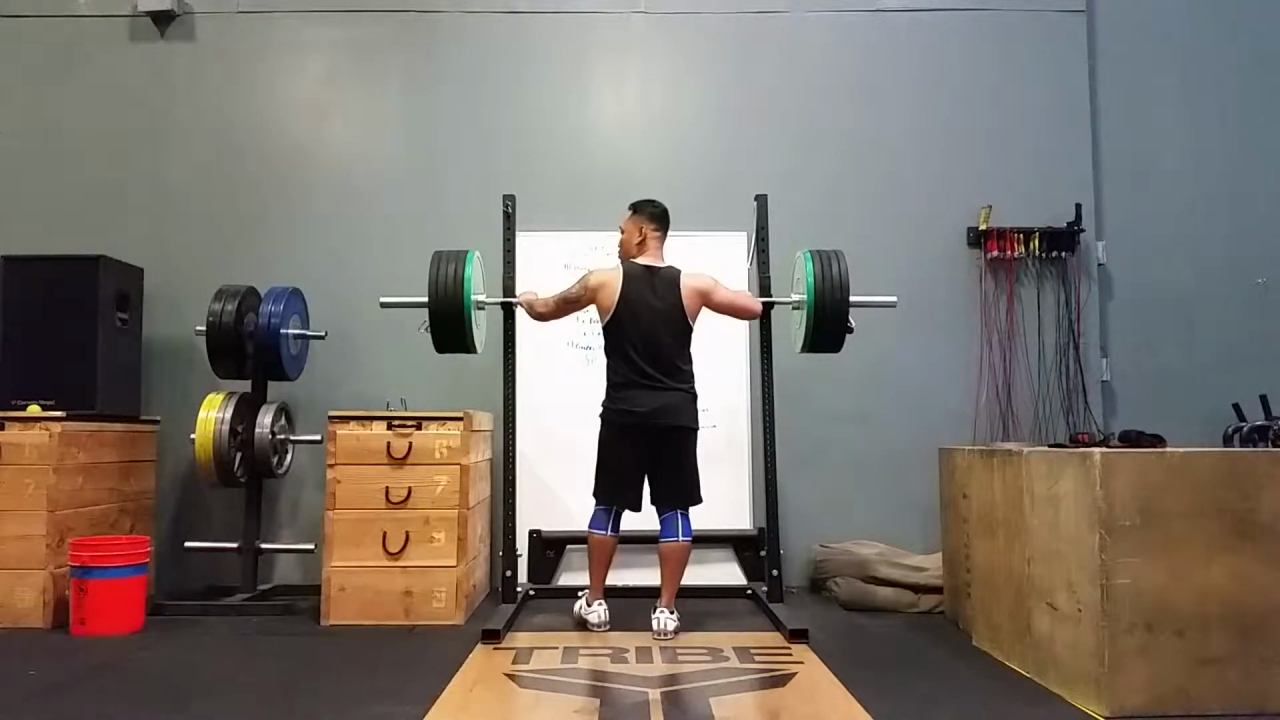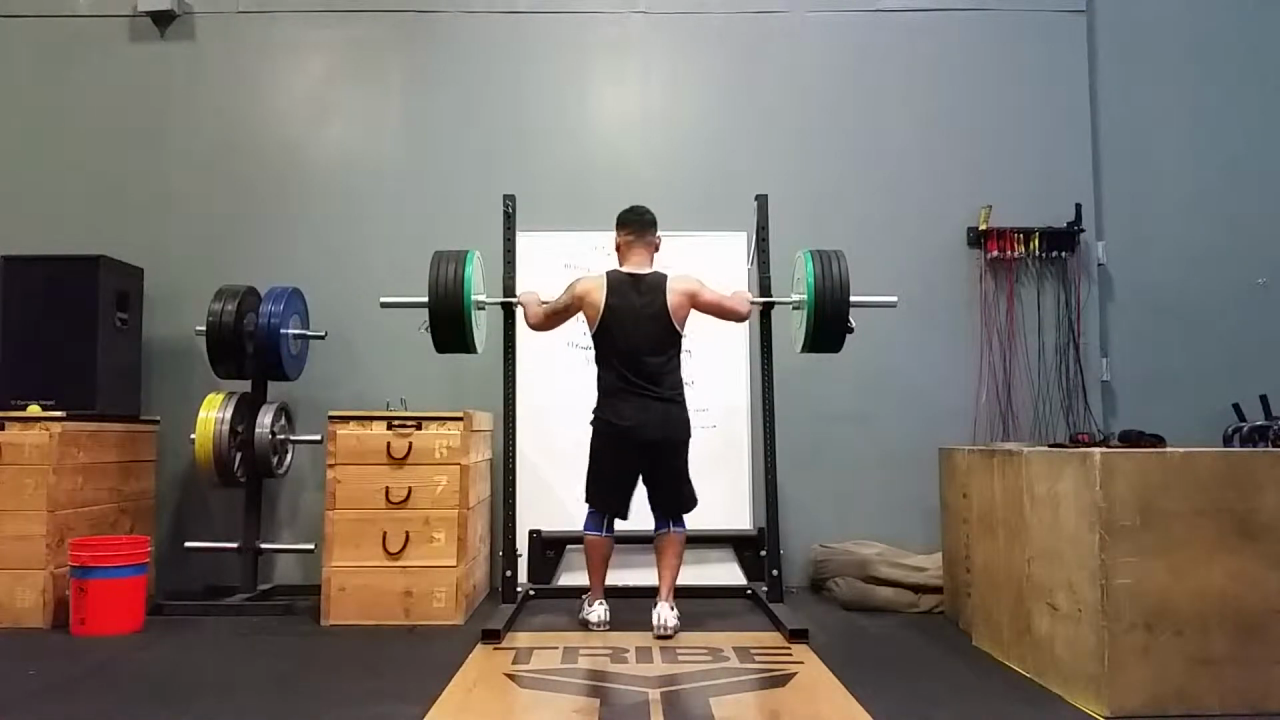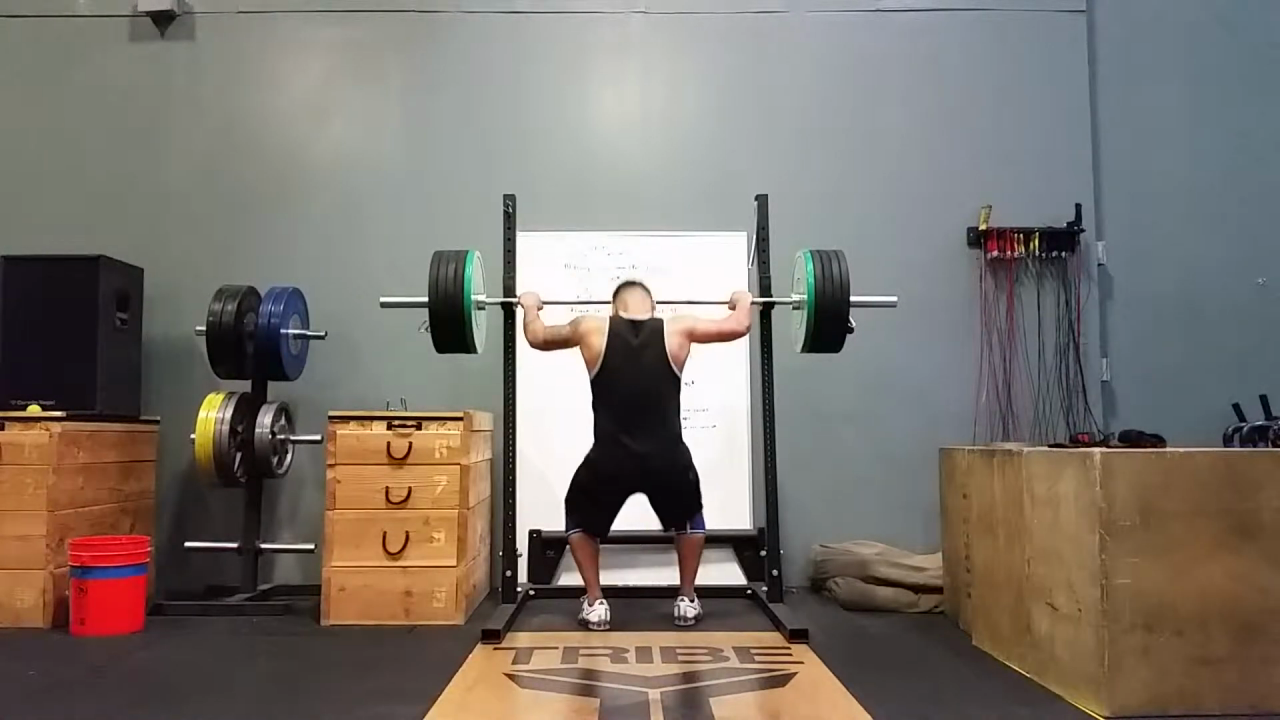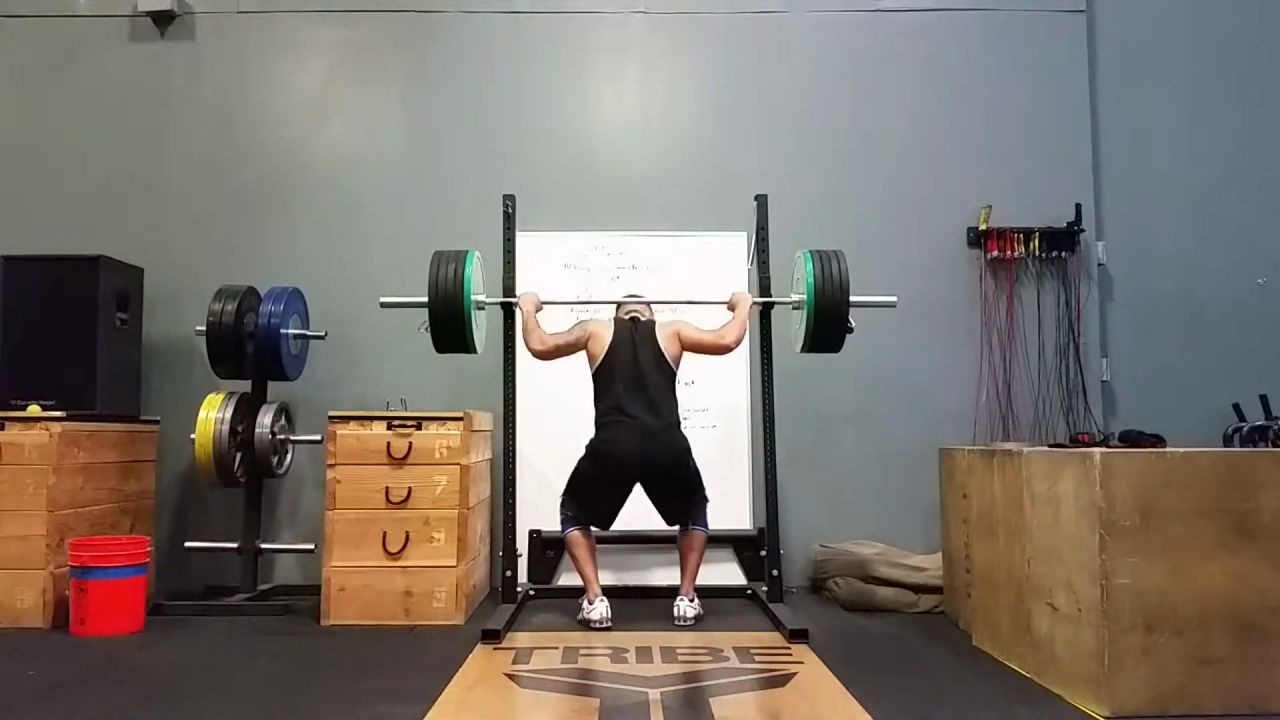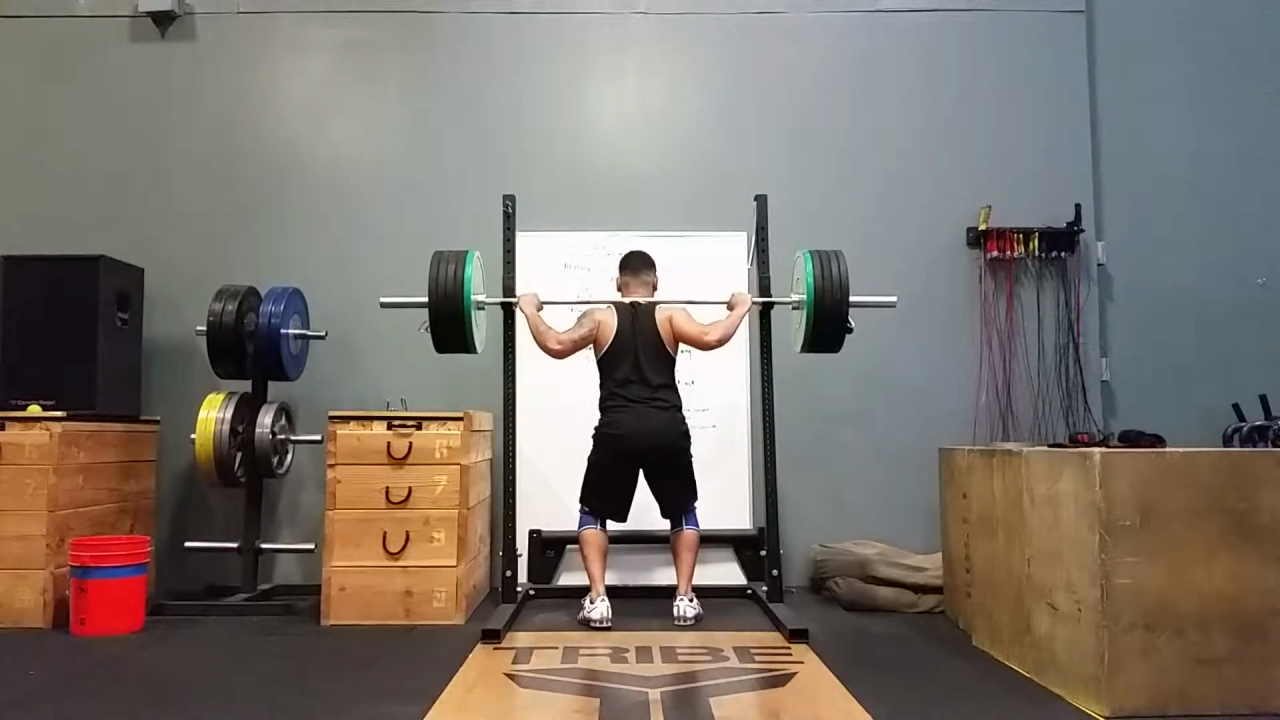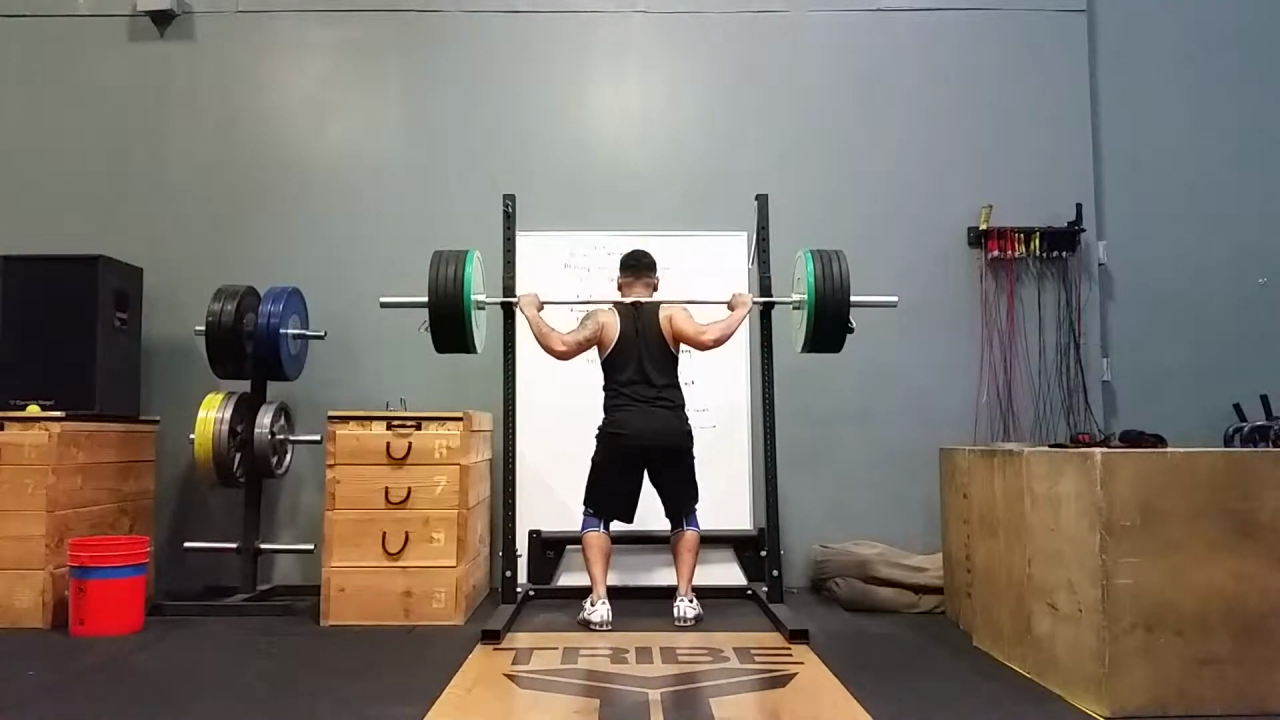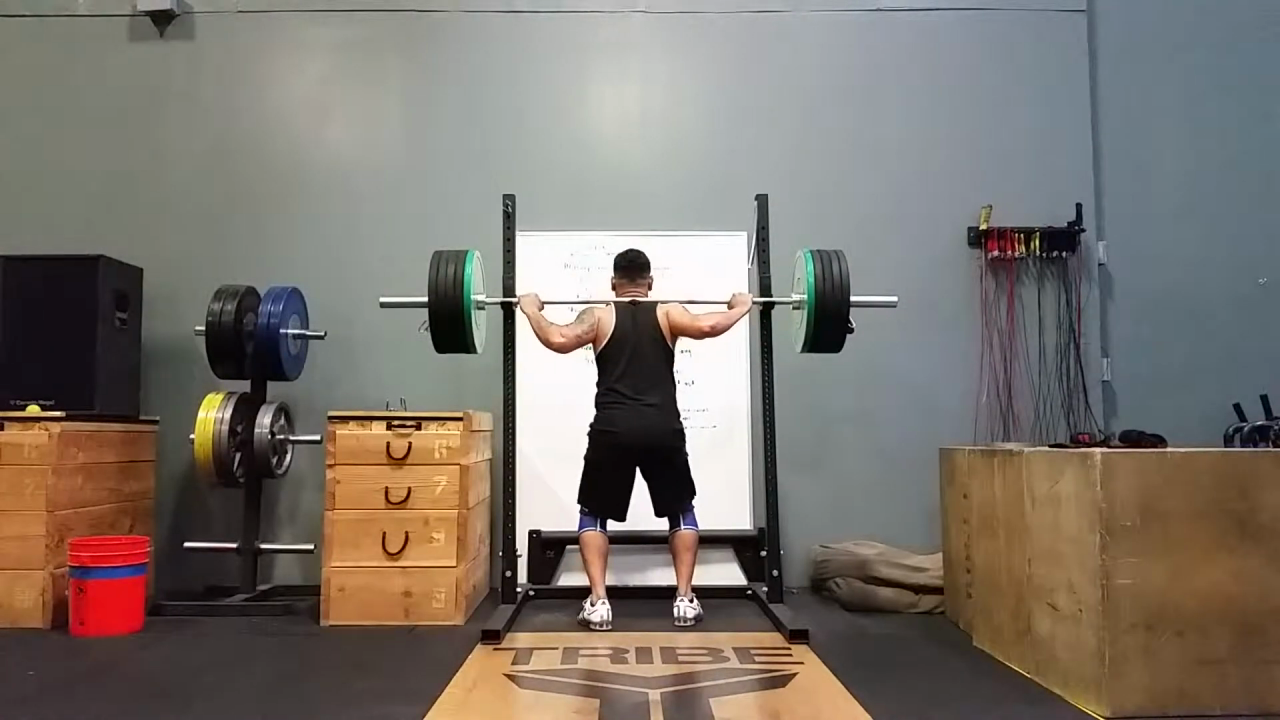
dt=0.4s
person 1, frame 1
left shoulder: (604, 281)
right shoulder: (693, 285)
left elbow: (546, 310)
right elbow: (753, 309)
left wrist: (526, 301)
right wrist: (748, 296)
left hip: (624, 414)
right hip: (677, 414)
left knee: (608, 507)
right knee: (674, 511)
left ankle: (595, 602)
right ankle: (666, 610)
person 1, frame 2
left shoulder: (591, 289)
right shoulder: (681, 288)
left elbow: (538, 321)
right elbow: (741, 311)
left wrist: (528, 300)
right wrist: (744, 296)
left hip: (614, 422)
right hip: (667, 422)
left knee: (601, 511)
right knee: (670, 514)
left ankle: (595, 604)
right ankle: (665, 605)
person 1, frame 3
left shoulder: (592, 330)
right shoulder: (677, 330)
left elbow: (536, 337)
right elbow: (738, 325)
left wrist: (530, 306)
right wrist: (742, 302)
left hip: (610, 459)
right hip: (668, 459)
left knee: (581, 521)
right knee: (689, 517)
left ankle: (595, 603)
right ankle: (687, 600)
person 1, frame 4
left shoulder: (597, 331)
right shoulder: (671, 332)
left elbow: (540, 346)
right elbow: (727, 341)
left wrist: (528, 310)
right wrist: (742, 307)
left hip: (611, 447)
right hip: (667, 447)
left knee: (574, 514)
right knee: (694, 513)
left ankle: (594, 601)
right ankle: (687, 598)
person 1, frame 5
left shoulder: (600, 317)
right shoulder: (670, 315)
left elbow: (555, 345)
right elbow: (711, 338)
left wrist: (530, 310)
right wrist: (740, 308)
left hip: (616, 431)
right hip: (668, 430)
left knee: (593, 514)
right knee: (682, 512)
left ankle: (597, 600)
right ankle: (685, 599)
person 1, frame 6
left shoulder: (603, 319)
right shoulder: (672, 315)
left elbow: (560, 347)
right elbow: (708, 339)
left wrist: (531, 312)
right wrist: (741, 310)
left hip: (620, 431)
right hip: (671, 430)
left knee: (597, 516)
right knee: (683, 514)
left ankle: (599, 602)
right ankle: (685, 600)
person 1, frame 7
left shoulder: (599, 316)
right shoulder: (667, 313)
left elbow: (559, 340)
right elbow: (707, 326)
left wrist: (531, 310)
right wrist: (741, 307)
left hip: (611, 429)
right hip: (662, 428)
left knee: (593, 514)
right knee: (680, 511)
left ankle: (598, 602)
right ankle: (685, 599)
